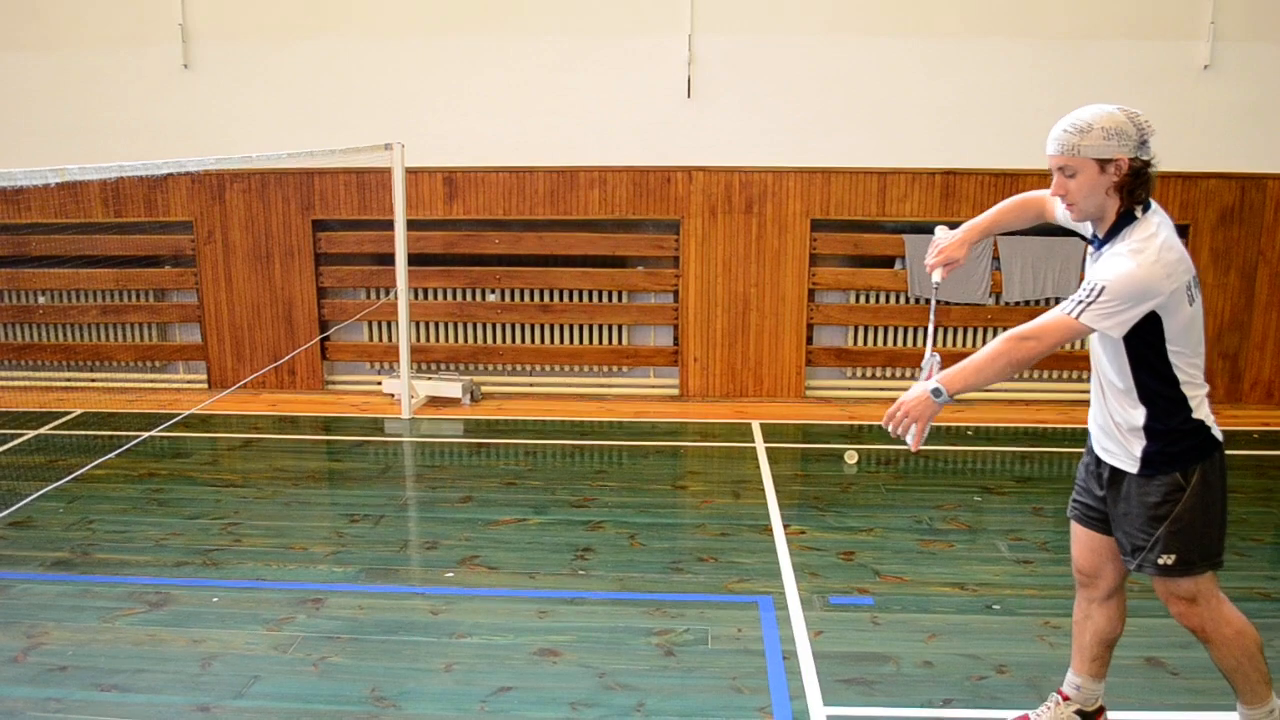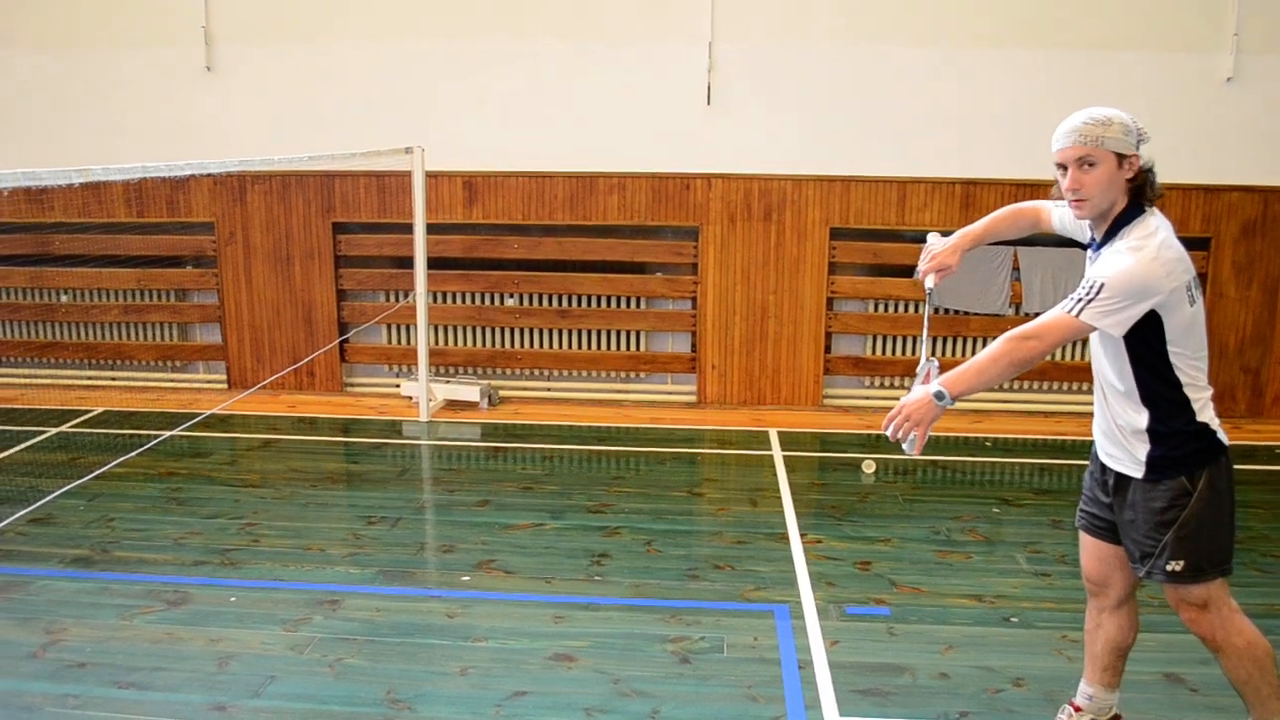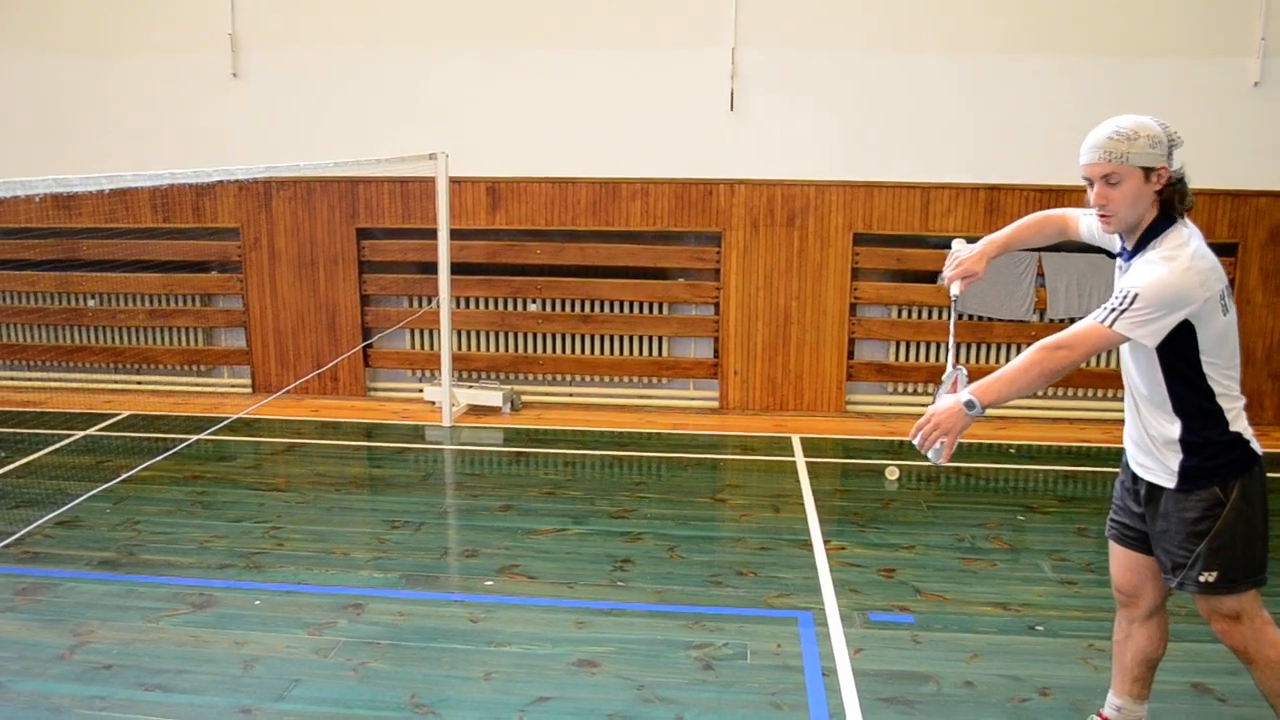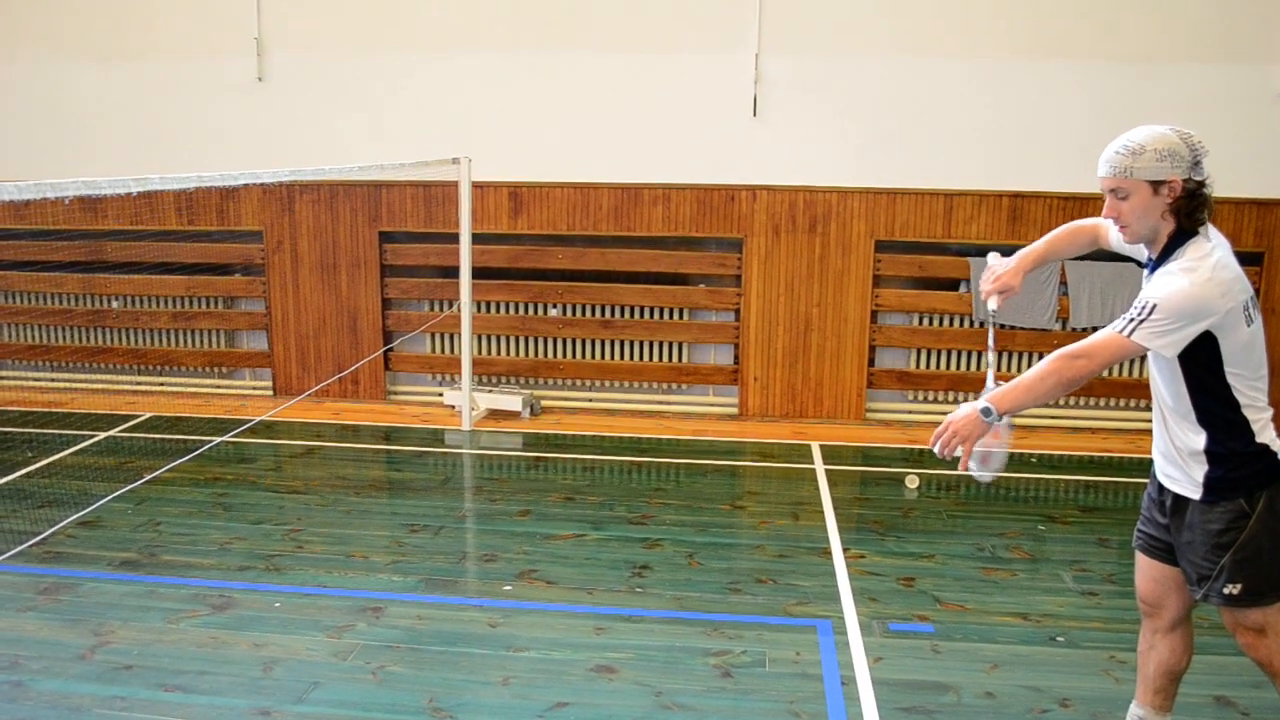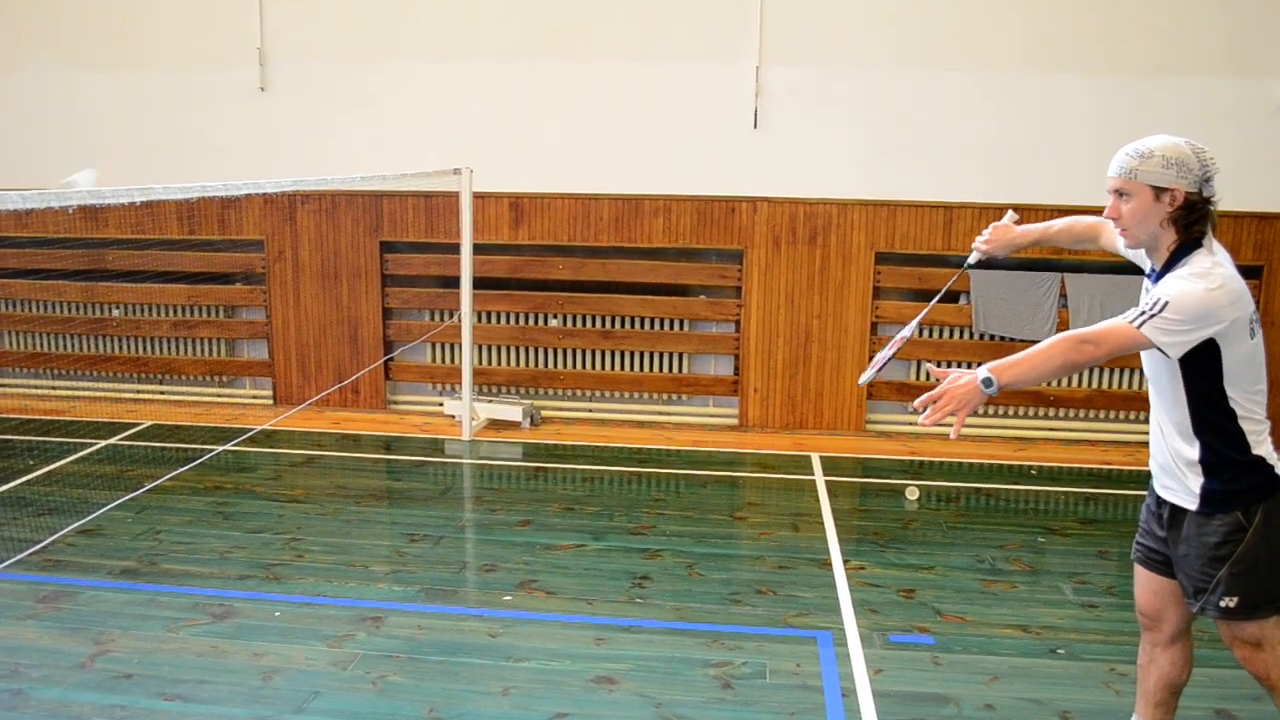
dt=0.7s
person 1, frame 1
left shoulder: (1141, 261)
right shoulder: (1115, 211)
left elbow: (1030, 343)
right elbow: (1035, 204)
left wrist: (937, 389)
right wrist: (967, 233)
left hip: (1165, 460)
right hip: (1111, 446)
left knee: (1191, 602)
right knee: (1094, 578)
person 1, frame 2
left shoulder: (1141, 259)
right shoulder: (1105, 218)
left elbow: (1033, 341)
right elbow: (1030, 213)
left wrist: (940, 393)
right wrist: (961, 240)
left hip: (1173, 465)
right hip: (1115, 453)
left knee: (1204, 610)
right knee: (1105, 587)
person 1, frame 3
left shoulder: (1173, 269)
right shoulder: (1136, 228)
left elbow: (1062, 353)
right elbow: (1058, 222)
left wrist: (970, 402)
right wrist: (986, 247)
left hip: (1204, 475)
right hip: (1147, 464)
right knee: (1135, 597)
person 1, frame 4
left shoulder: (1195, 281)
right shoulder: (1171, 238)
left elbow: (1082, 363)
right elbow: (1088, 231)
left wrist: (986, 408)
right wrist: (1019, 263)
left hip: (1232, 486)
right hip: (1175, 475)
right knee: (1160, 608)
person 1, frame 5
left shoulder: (1203, 287)
right shoulder: (1168, 249)
left elbow: (1087, 347)
right elbow: (1095, 230)
left wrist: (985, 379)
right wrist: (1023, 234)
left hip: (1229, 501)
right hip: (1174, 489)
right knee: (1159, 622)
